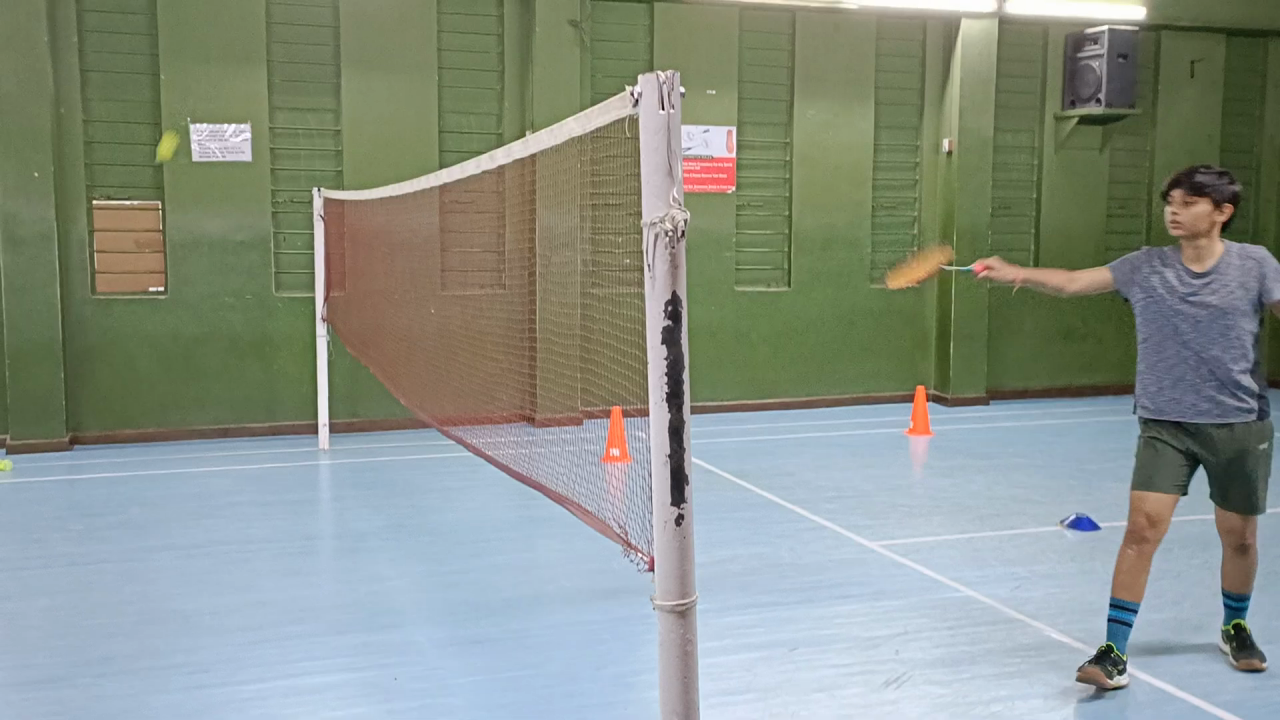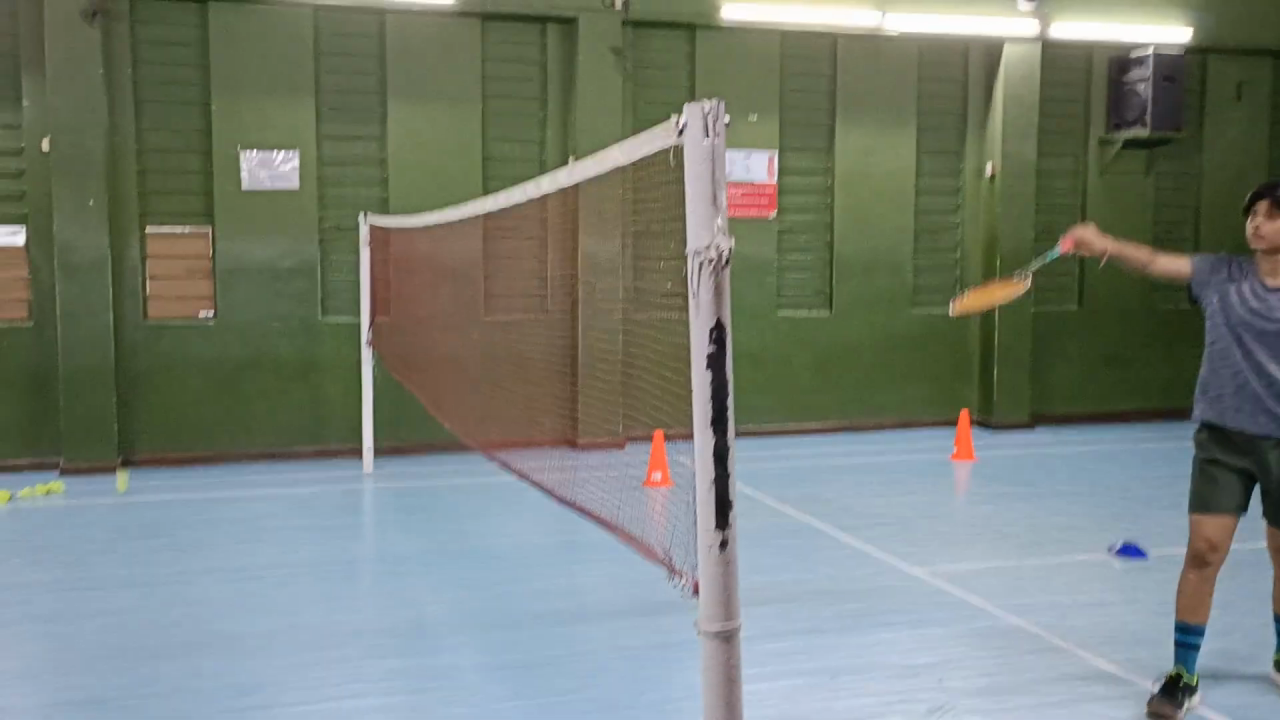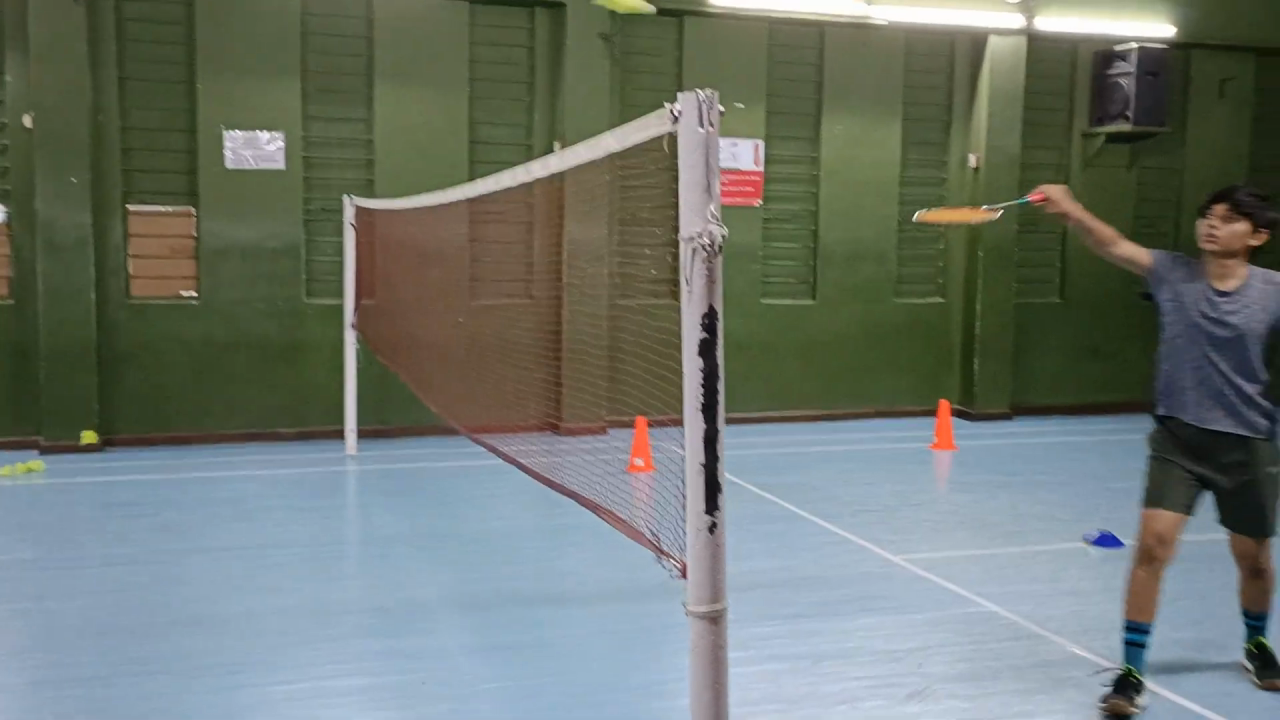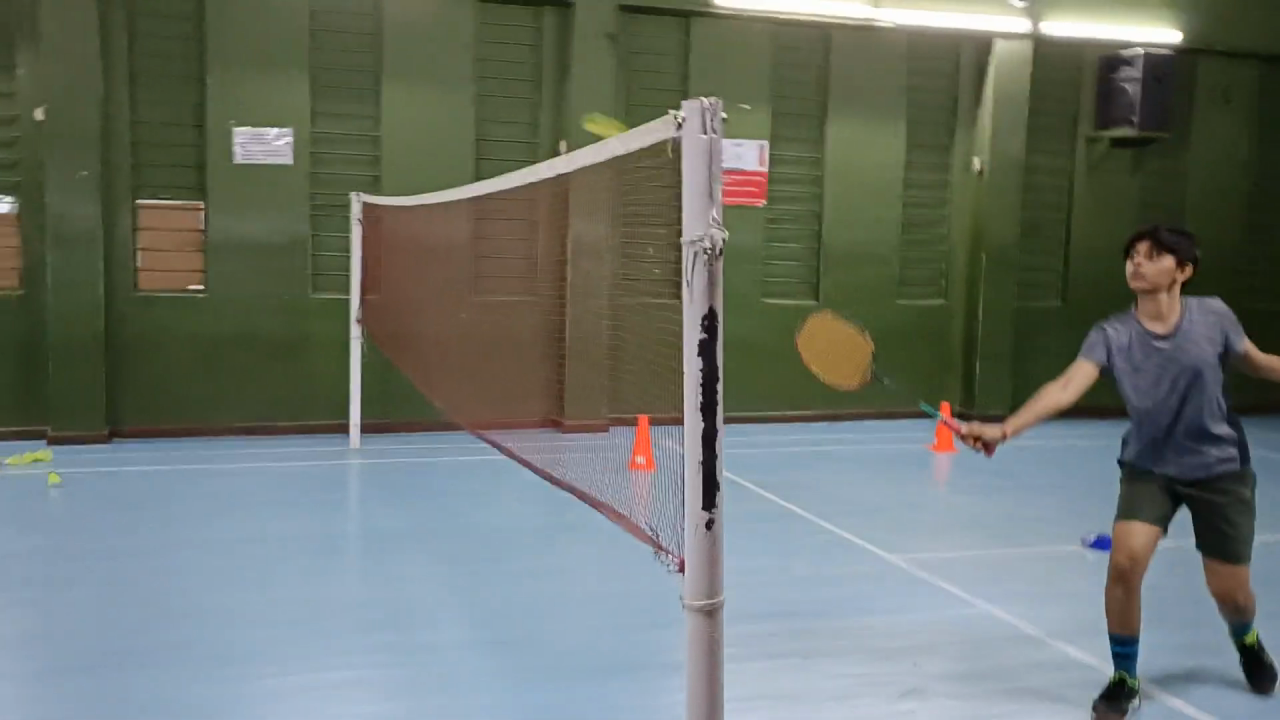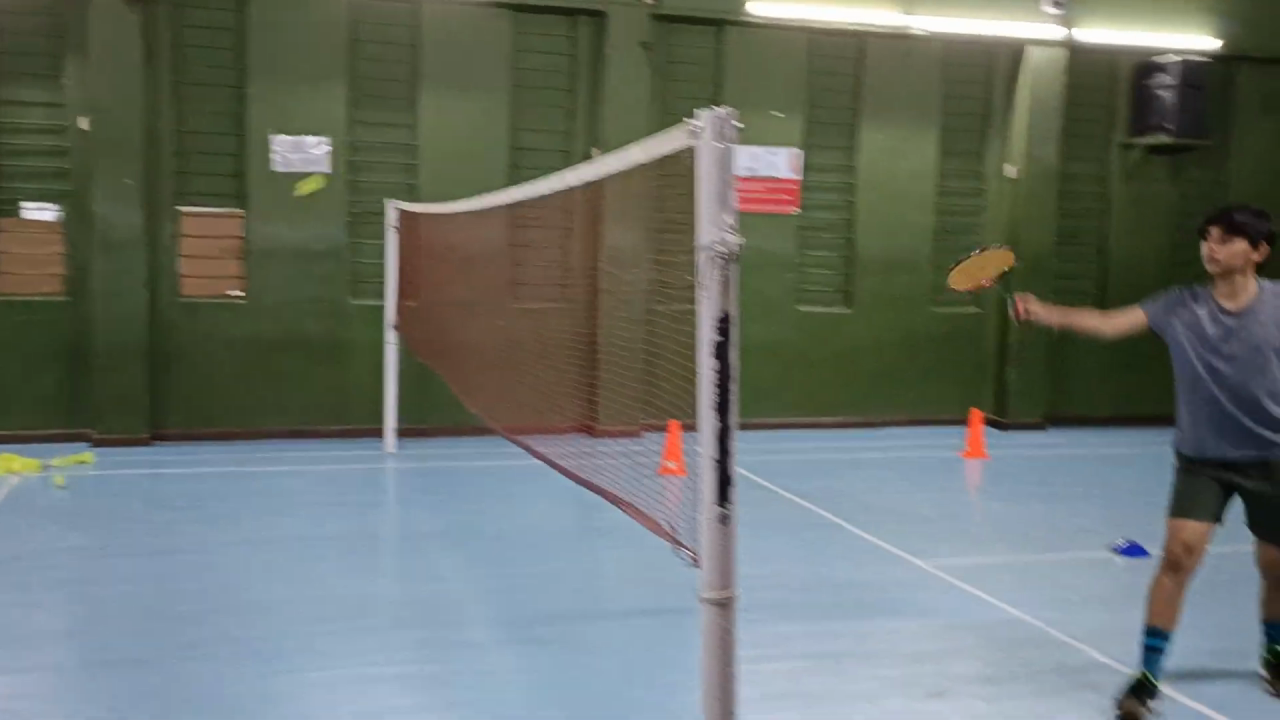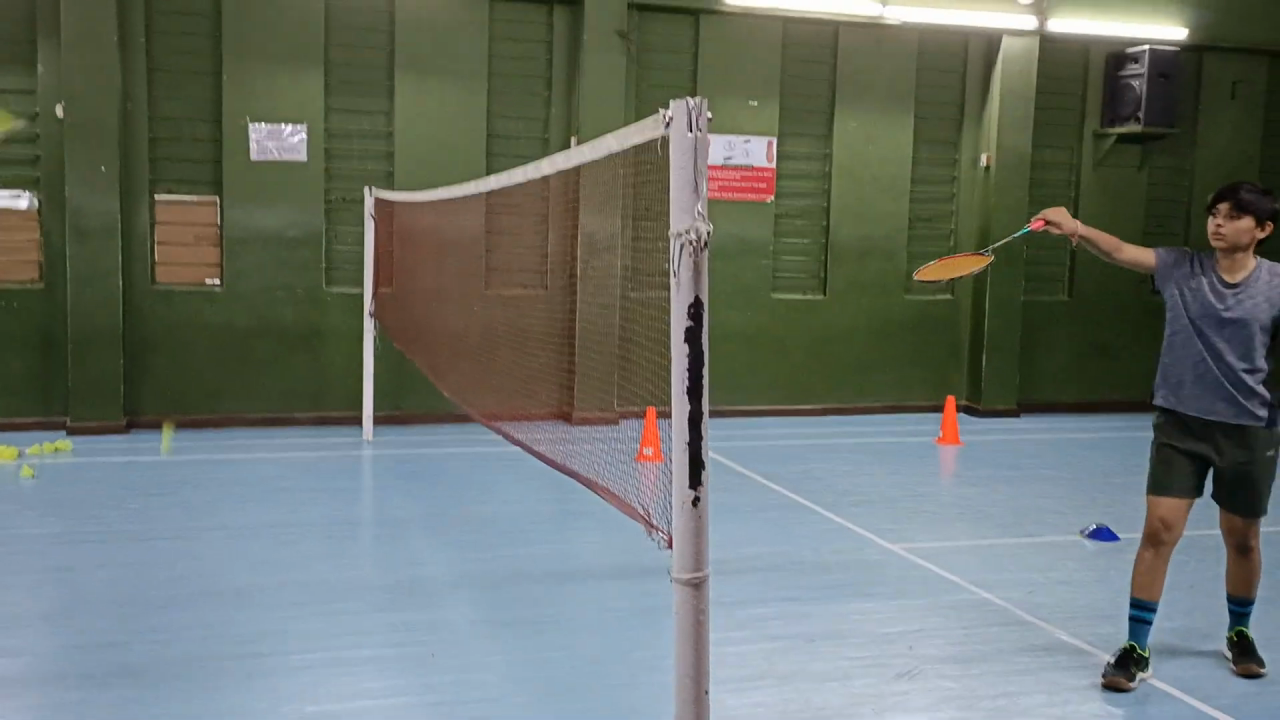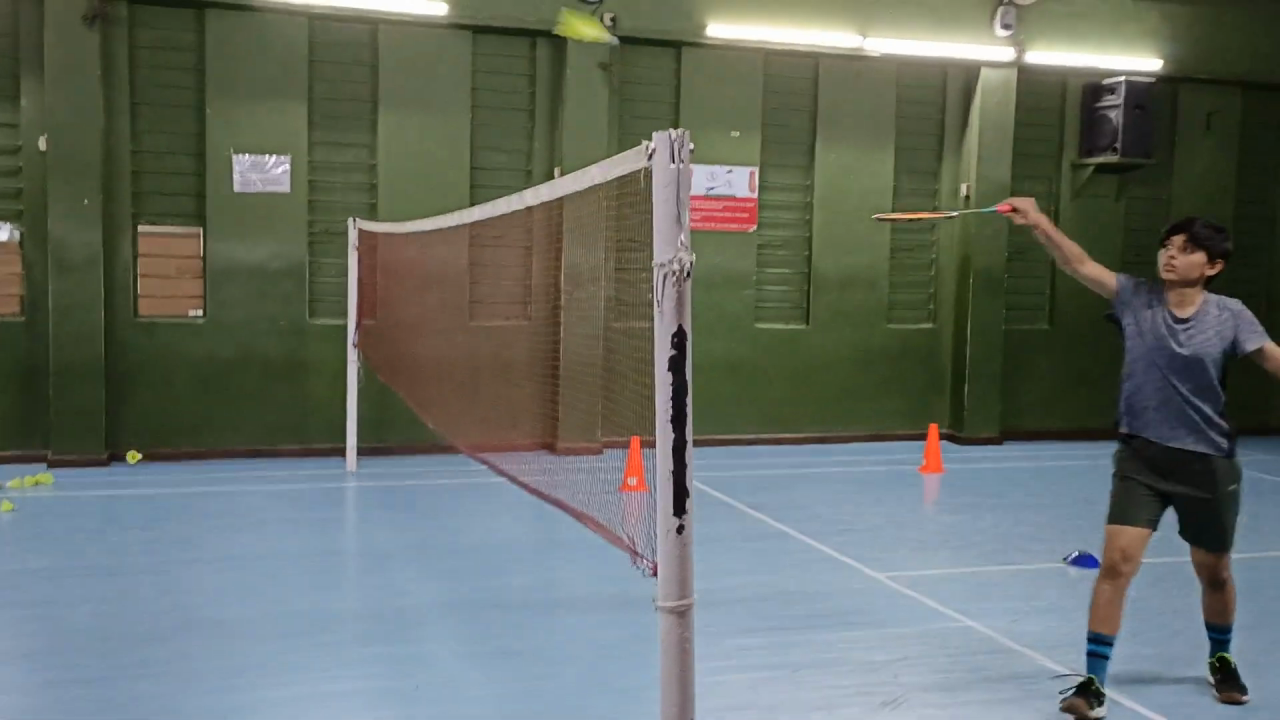
dt=0.4s
person 1, frame 1
right shoulder: (1145, 266)
right elbow: (1074, 282)
right wrist: (1013, 273)
right hip: (1165, 422)
right knee: (1142, 529)
left ankle: (1235, 627)
right ankle: (1114, 651)
person 1, frame 2
right shoulder: (1220, 274)
right elbow: (1154, 264)
right wrist: (1106, 245)
right hip: (1222, 436)
right knee: (1203, 552)
right ankle: (1183, 675)
person 1, frame 3
right shoulder: (1174, 273)
right elbow: (1114, 247)
right wrist: (1072, 211)
right hip: (1178, 437)
right knee: (1152, 546)
right ankle: (1133, 672)
person 1, frame 4
left shoulder: (1214, 316)
right shoulder: (1110, 335)
right elbow: (1067, 388)
right wrist: (1004, 428)
left hip: (1220, 468)
right hip: (1150, 469)
left knee: (1231, 591)
right knee: (1125, 563)
right ankle: (1124, 679)
person 1, frame 5
right shoulder: (1178, 306)
right elbow: (1110, 323)
right wrist: (1049, 316)
right hip: (1202, 458)
right knee: (1178, 556)
right ankle: (1148, 677)
person 1, frame 6
right shoulder: (1181, 268)
right elbow: (1121, 252)
right wrist: (1074, 227)
right hip: (1180, 423)
right knee: (1158, 533)
left ankle: (1239, 633)
right ankle: (1136, 649)
person 1, frame 7
left shoulder: (1230, 316)
right shoulder: (1136, 298)
right elbow: (1081, 266)
right wrist: (1040, 224)
left hip: (1207, 461)
right hip: (1141, 457)
left knee: (1214, 572)
right knee: (1116, 563)
left ankle: (1220, 661)
